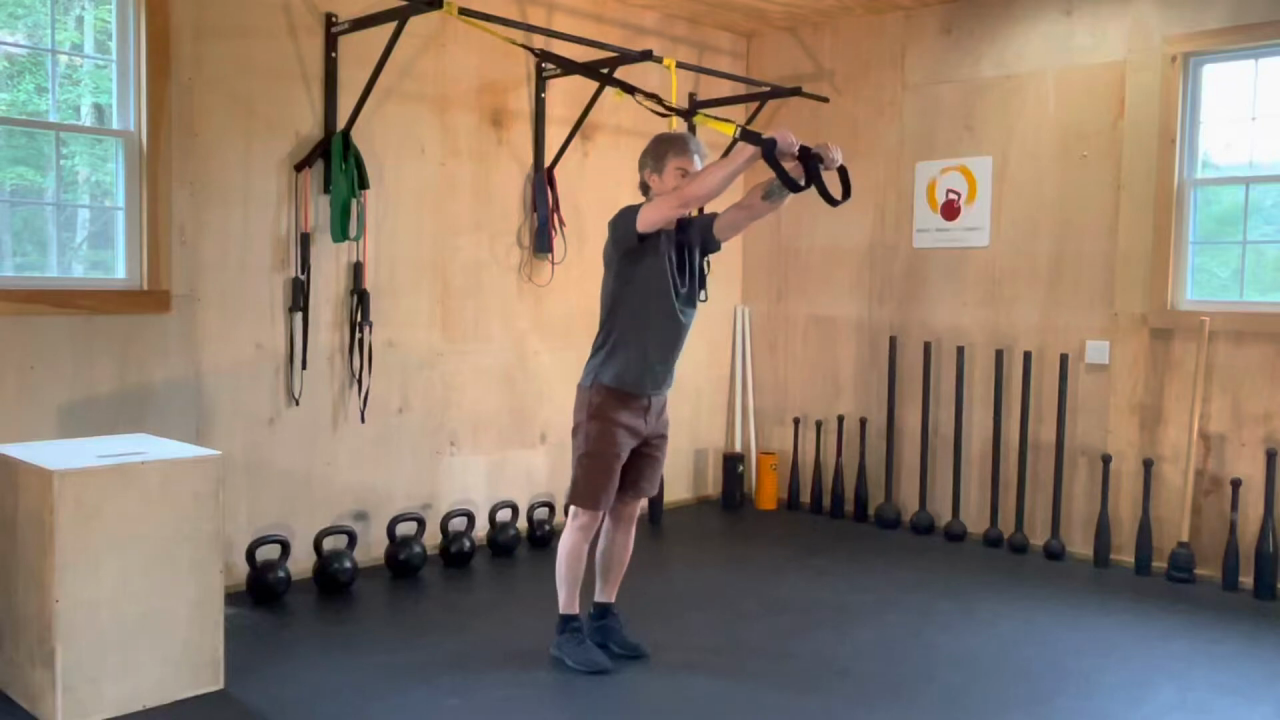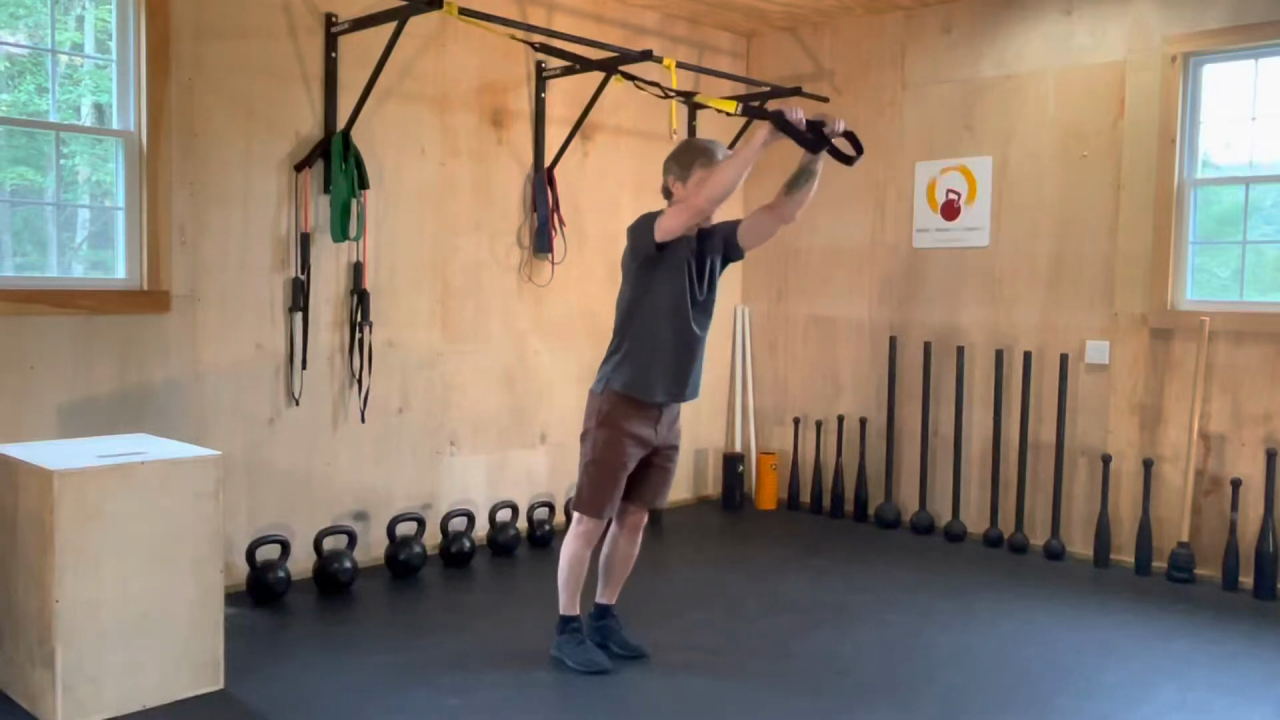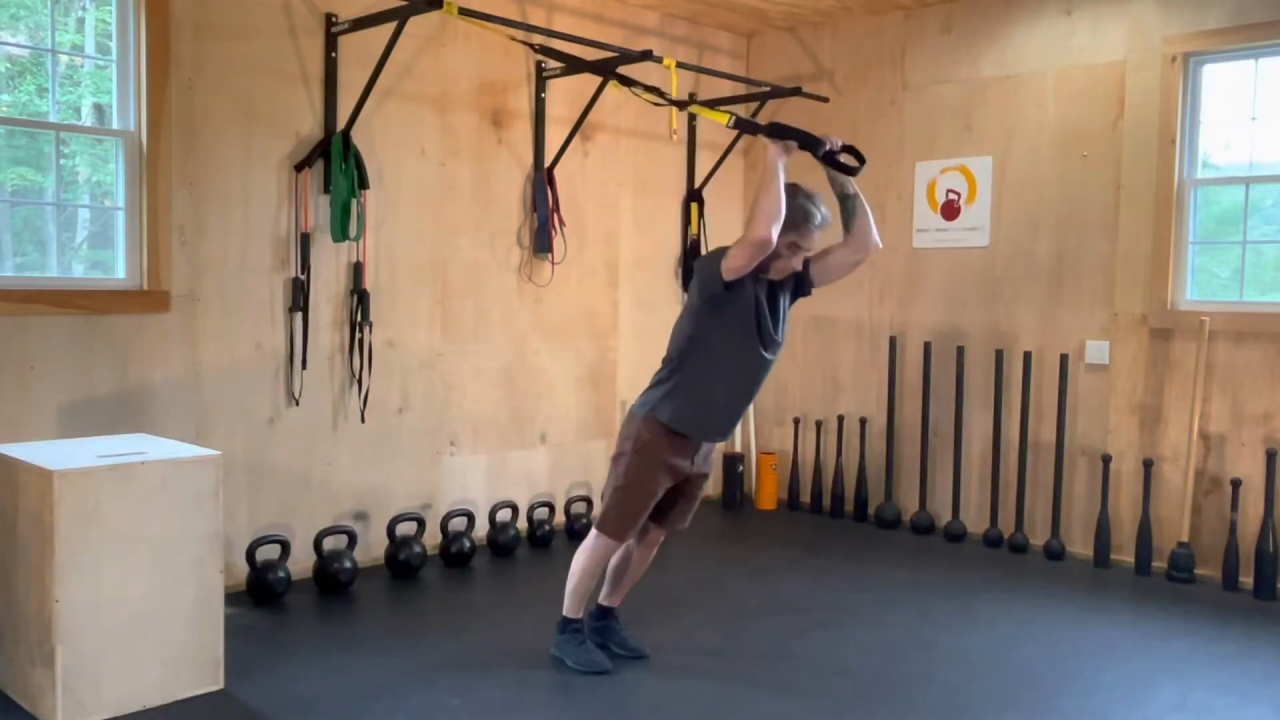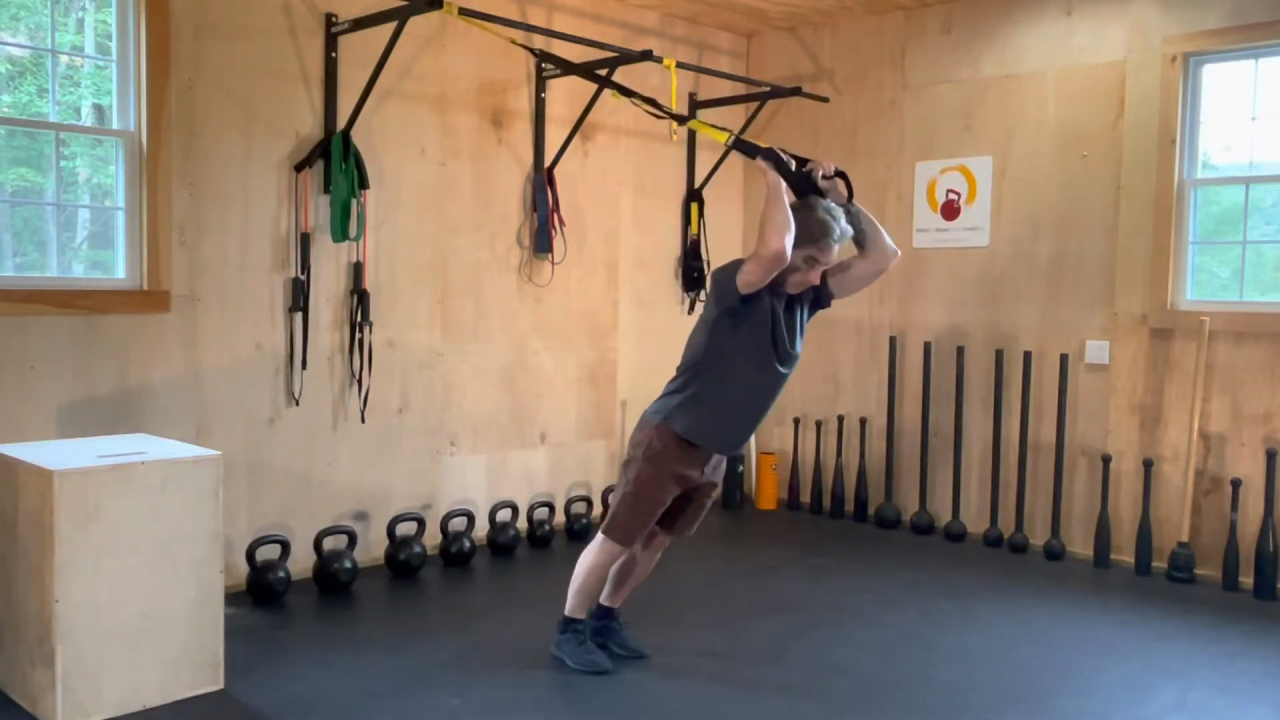
dt=0.7s
person 1, frame 1
left shoulder: (692, 234)
right shoulder: (628, 226)
left elbow: (754, 205)
right elbow: (689, 196)
left wrist: (802, 167)
right wrist: (754, 149)
left hip: (654, 401)
right hip: (608, 397)
left knee: (626, 513)
right knee: (586, 516)
left ankle: (604, 618)
right ankle: (567, 629)
person 1, frame 2
left shoulder: (715, 243)
right shoulder: (647, 234)
left elbow: (782, 211)
right elbow: (703, 201)
left wrist: (814, 153)
right wrist: (762, 137)
left hip: (667, 412)
right hip: (620, 406)
left knee: (633, 520)
right knee: (591, 521)
left ankle: (603, 619)
right ankle: (567, 629)
person 1, frame 3
left shoulder: (788, 281)
right shoulder: (718, 272)
left elbow: (864, 245)
right elbow: (758, 236)
left wrist: (840, 176)
right wrist: (775, 161)
left hip: (703, 444)
right hip: (658, 432)
left knee: (650, 537)
right knee: (610, 535)
left ankle: (604, 620)
right ankle: (568, 630)
person 1, frame 4
left shoulder: (806, 294)
right shoulder: (734, 283)
left elbow: (882, 254)
right elbow: (771, 250)
left wrist: (836, 195)
right wrist: (774, 180)
left hip: (712, 453)
right hip: (668, 440)
left knee: (654, 542)
right knee: (616, 540)
left ankle: (605, 620)
right ankle: (570, 631)
